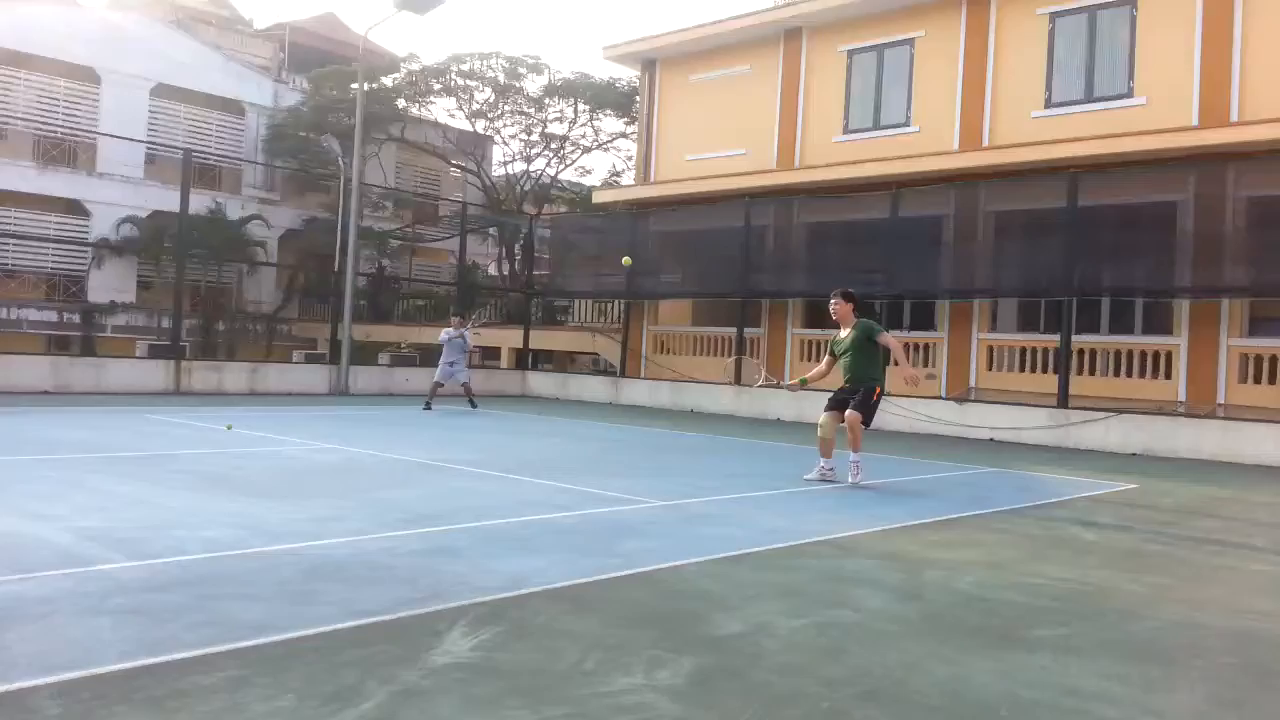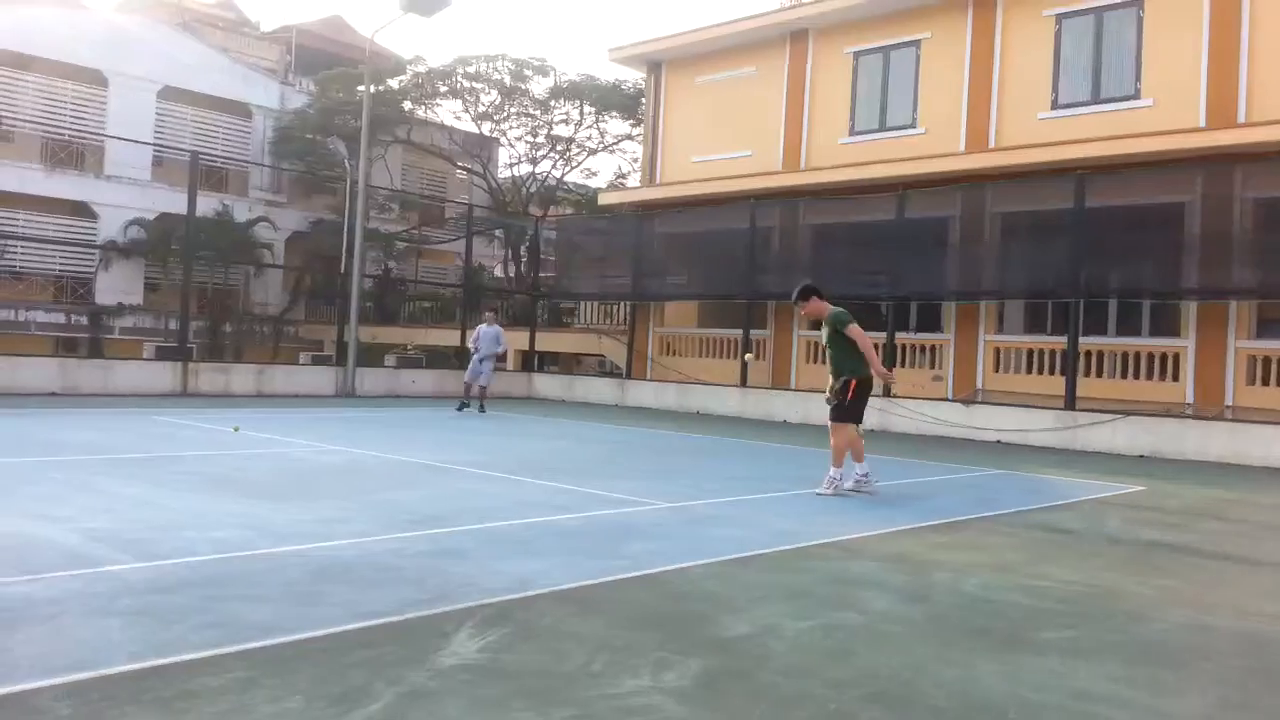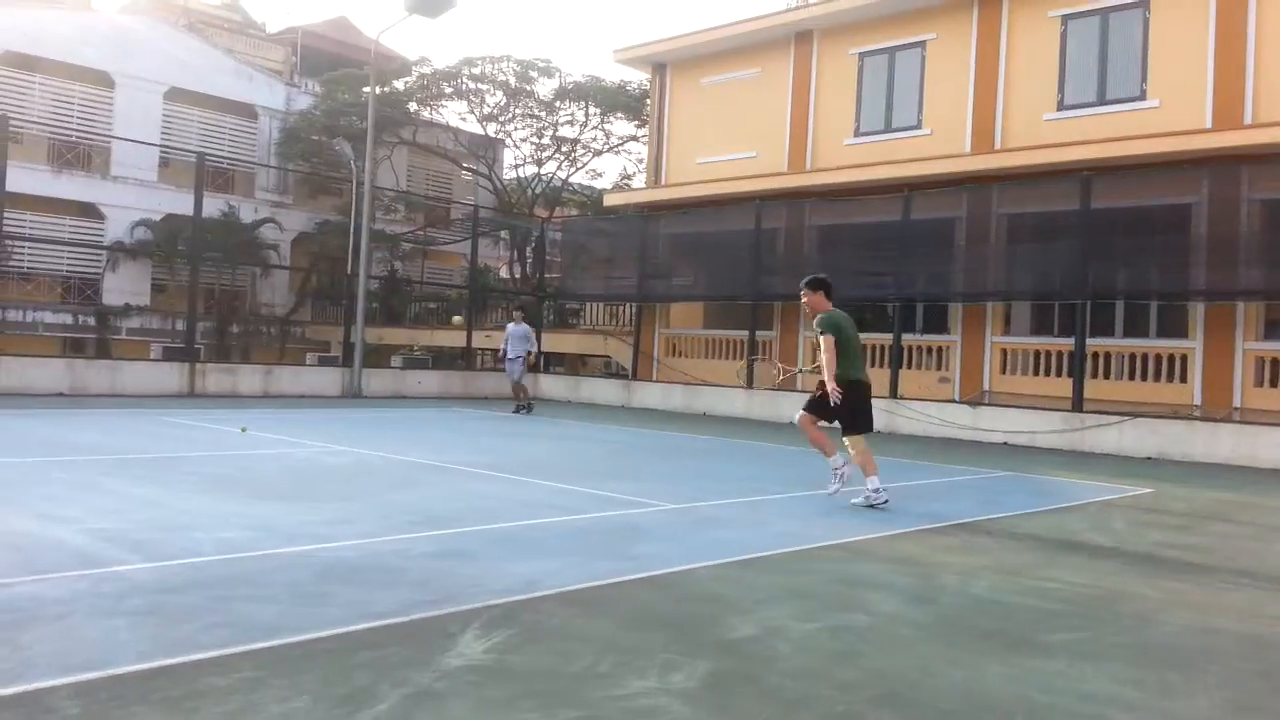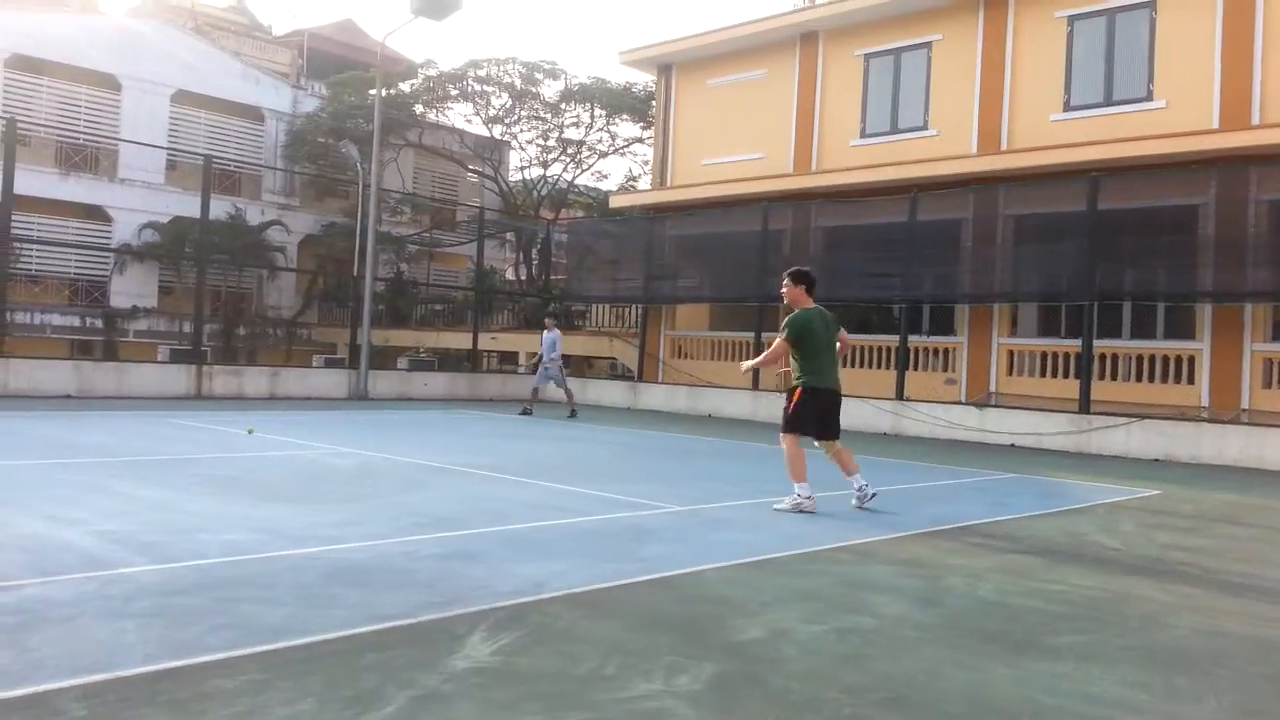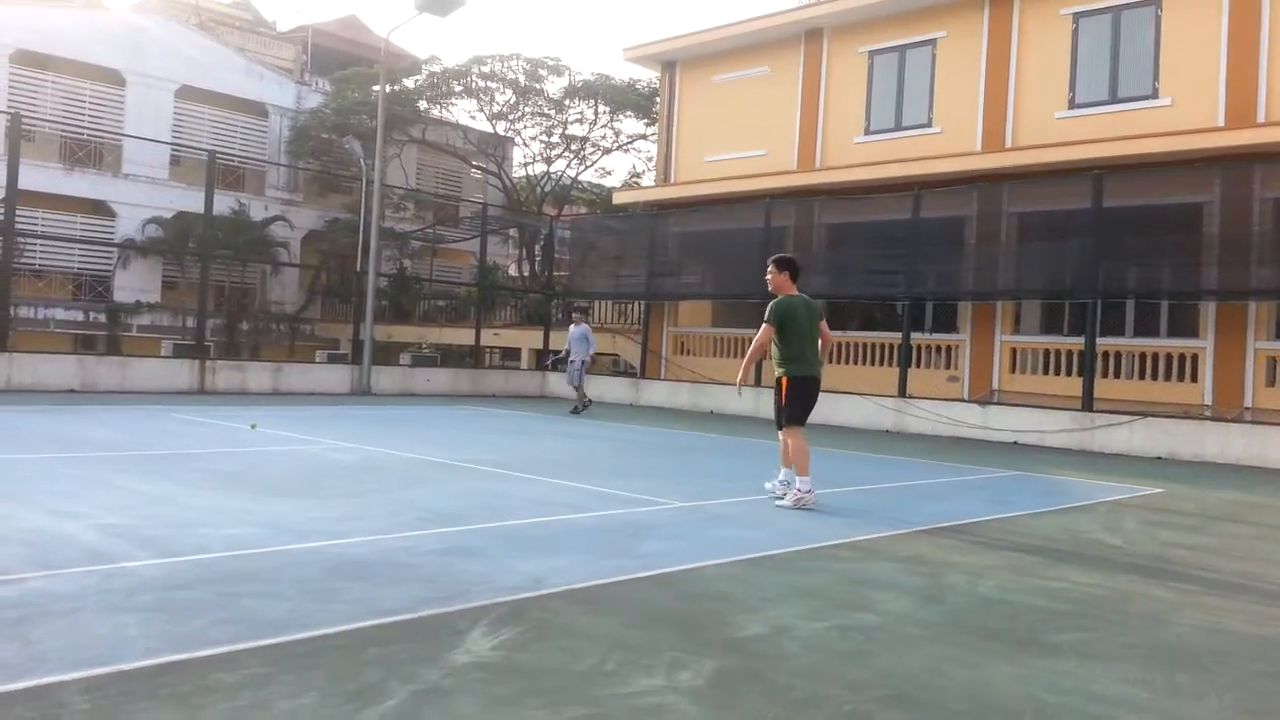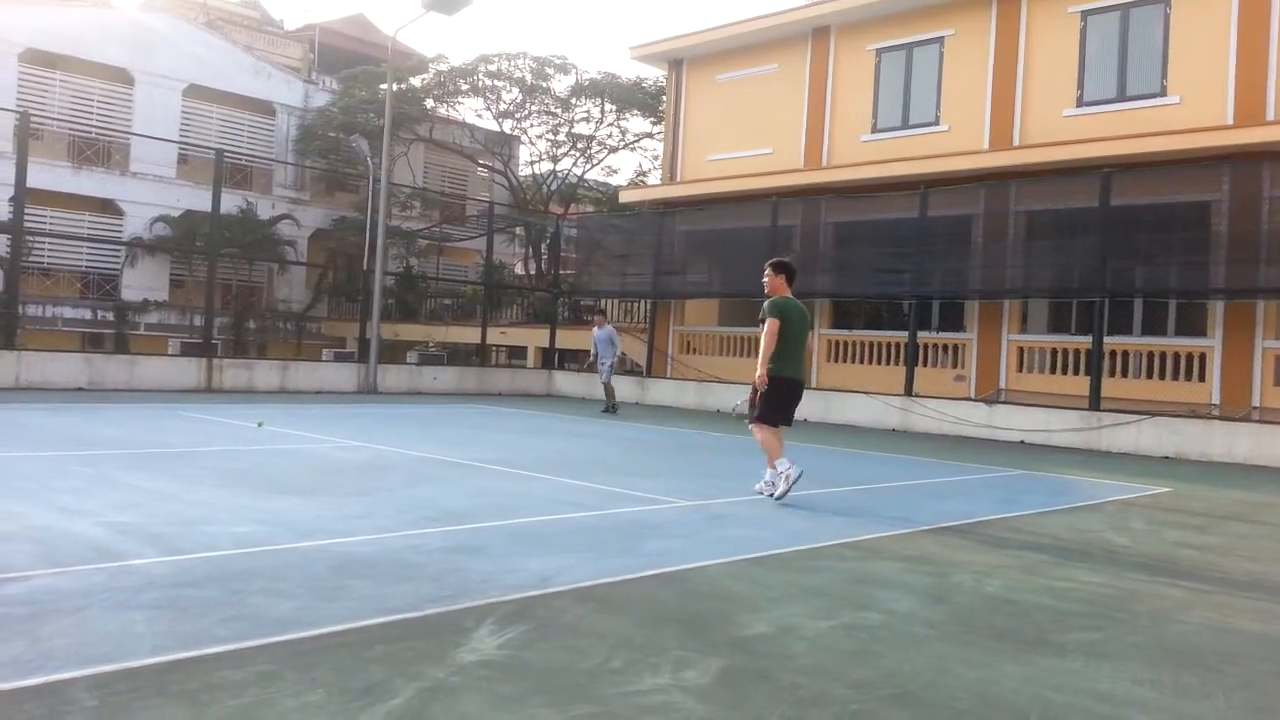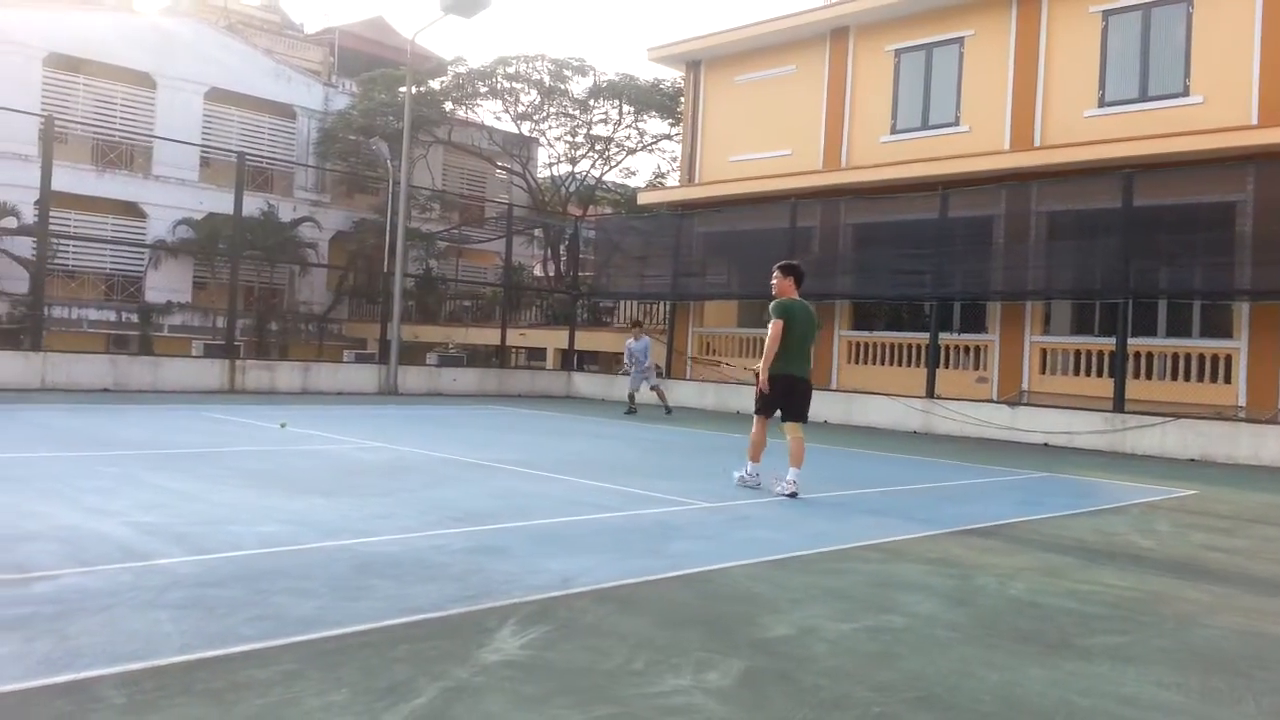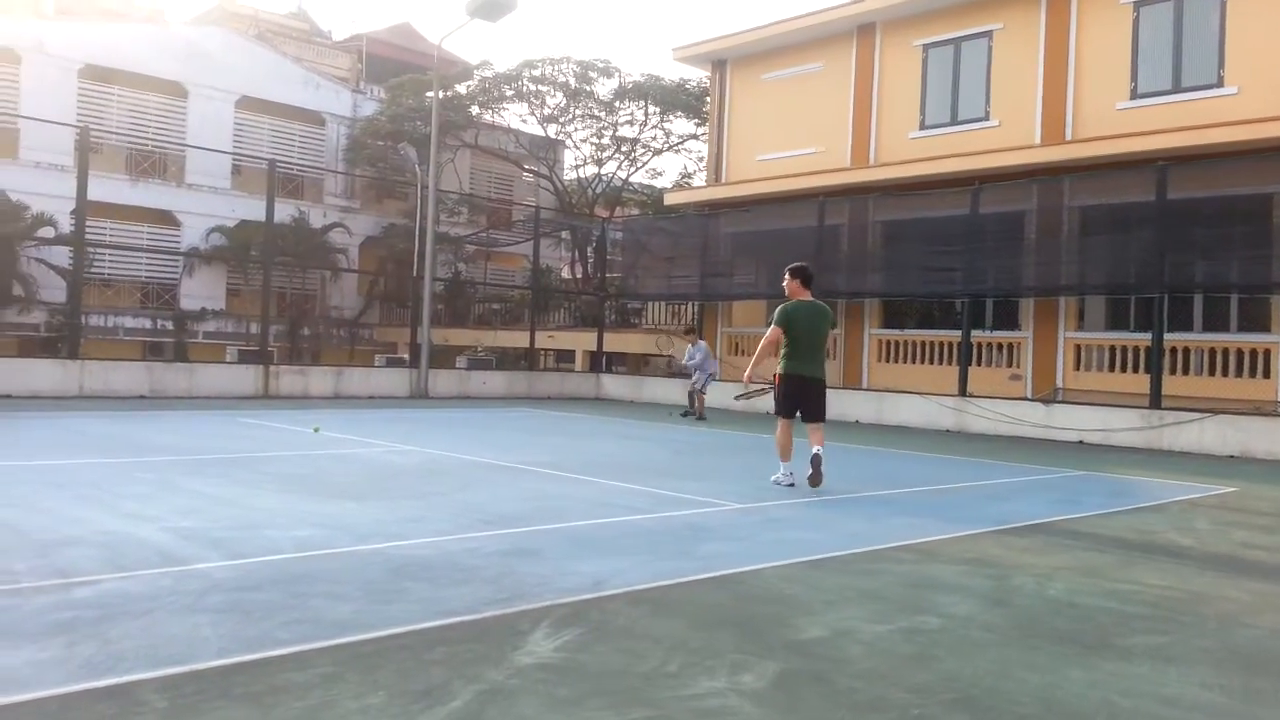
dt=0.3s
person 1, frame 1
left shoulder: (865, 327)
right shoulder: (835, 338)
left elbow: (893, 344)
right elbow: (825, 367)
left wrist: (906, 367)
right wrist: (802, 381)
left hip: (870, 387)
right hip: (848, 387)
left knee: (853, 418)
right knee: (825, 422)
left ankle: (855, 460)
right ankle: (825, 468)
person 1, frame 2
left shoulder: (837, 316)
right shoulder: (828, 322)
left elbow: (861, 338)
left wrist: (876, 367)
right wrist: (832, 384)
left hip: (855, 379)
right hip: (845, 380)
left knee: (838, 426)
right knee: (850, 428)
left ankle: (835, 478)
right ankle: (863, 476)
person 1, frame 3
left shoulder: (824, 320)
right shoulder: (843, 317)
left elbow: (828, 350)
left wrist: (830, 379)
right wrist: (823, 367)
left hip: (841, 383)
right hip: (860, 384)
left knee: (804, 420)
right knee: (855, 439)
left ankle: (838, 464)
right ankle: (875, 490)
person 1, frame 4
left shoulder: (796, 320)
right shoulder: (827, 316)
left elbow: (775, 354)
right elbow: (846, 343)
left wrist: (751, 364)
left hip: (808, 388)
right hip: (831, 388)
left knee: (789, 438)
right knee: (830, 444)
left ankle: (803, 496)
right ankle: (862, 488)
person 1, frame 5
left shoulder: (779, 305)
right shoulder: (811, 304)
left elbow: (761, 342)
right elbow: (827, 338)
left wrist: (743, 371)
left hip: (791, 377)
right hip: (811, 376)
left knee: (792, 431)
right knee: (787, 430)
left ankle: (804, 489)
right ankle: (784, 481)
person 1, frame 6
left shoulder: (773, 305)
right shoulder: (803, 310)
left elbow: (770, 334)
right elbow: (807, 347)
left wrist: (761, 367)
left hip: (774, 375)
right hip: (796, 378)
left knee: (759, 427)
right knee: (773, 428)
left ankle: (787, 470)
right ankle: (771, 481)
person 1, frame 7
left shoulder: (779, 306)
right shoulder: (810, 312)
left elbow: (774, 336)
left wrist: (763, 367)
left hip: (777, 373)
right hip: (803, 377)
left knee: (760, 421)
right knee: (794, 429)
left ankle: (751, 472)
right ankle: (792, 480)
person 1, frame 8
left shoulder: (786, 310)
right shoulder: (826, 311)
left elbow: (770, 340)
left wrist: (751, 368)
left hip: (790, 373)
right hip: (817, 376)
left knee: (785, 423)
right knee: (815, 425)
left ankle: (785, 473)
right ankle: (817, 453)
